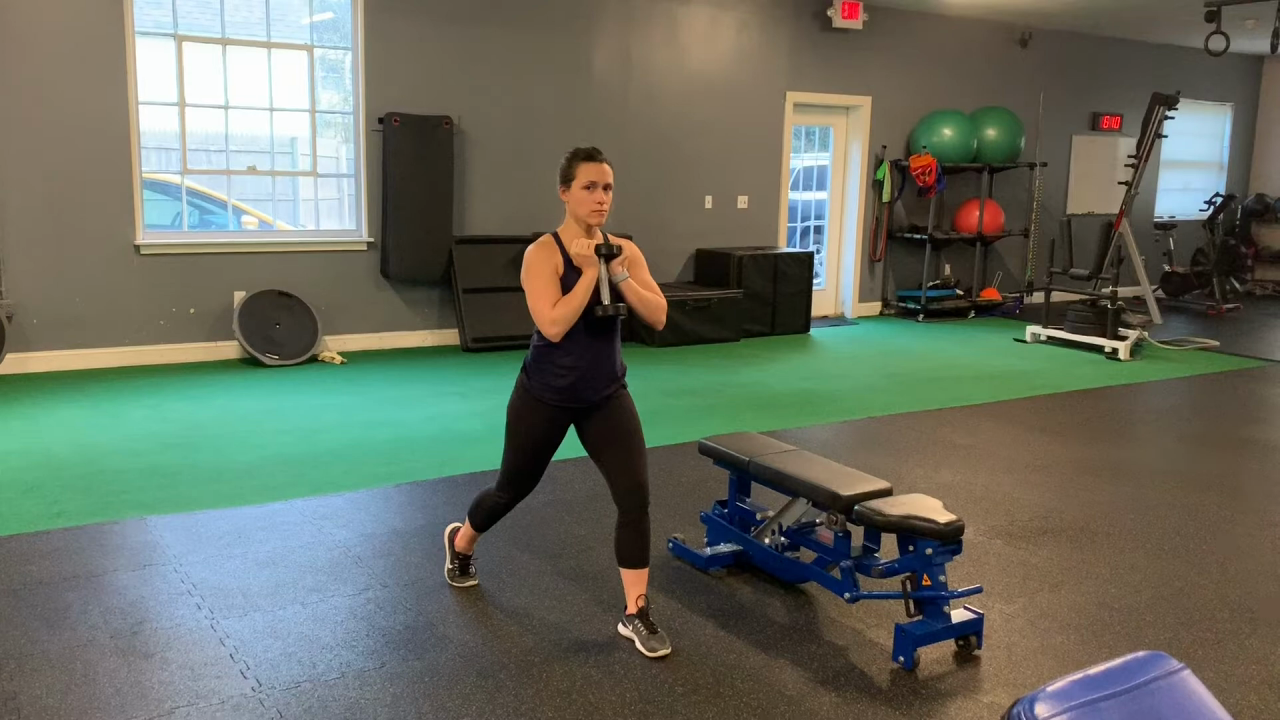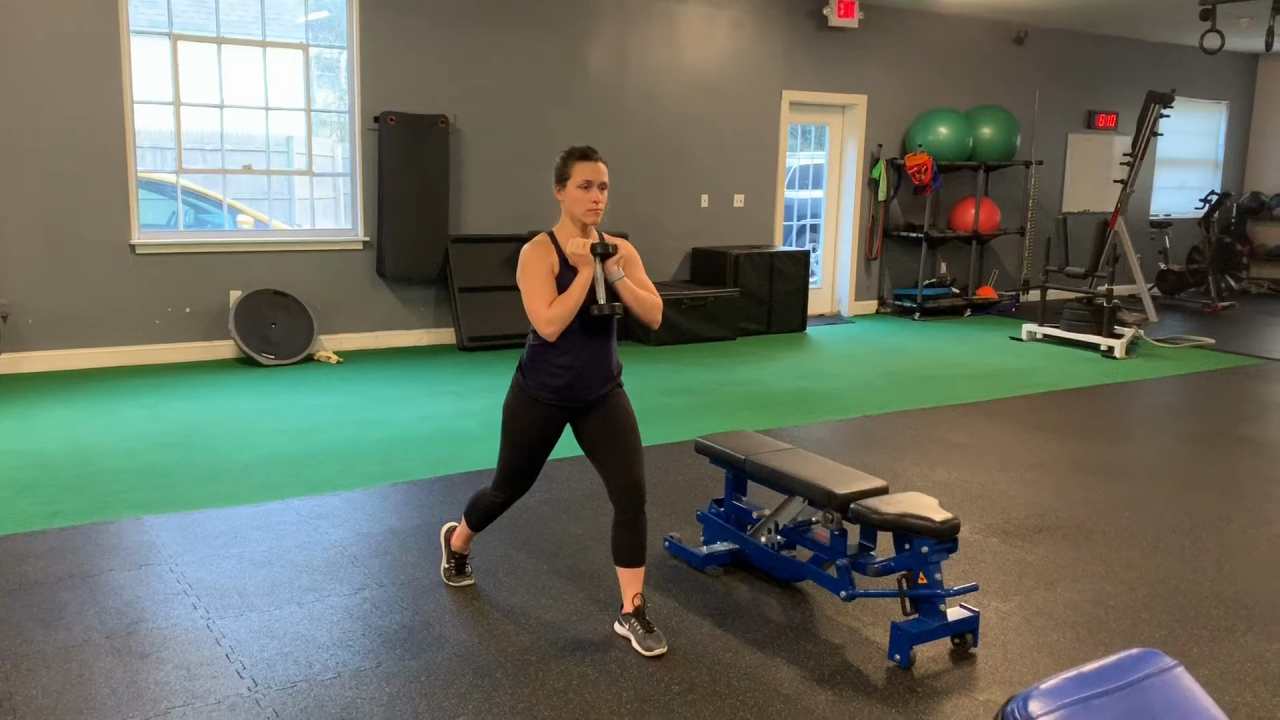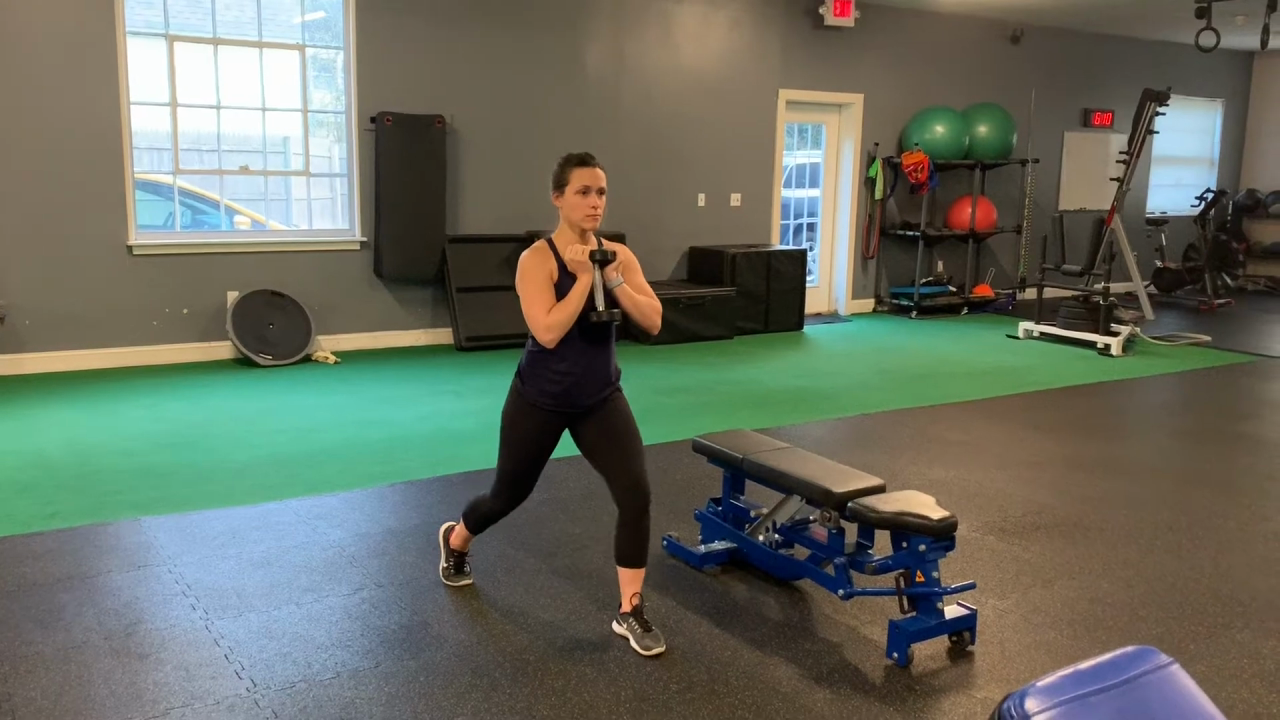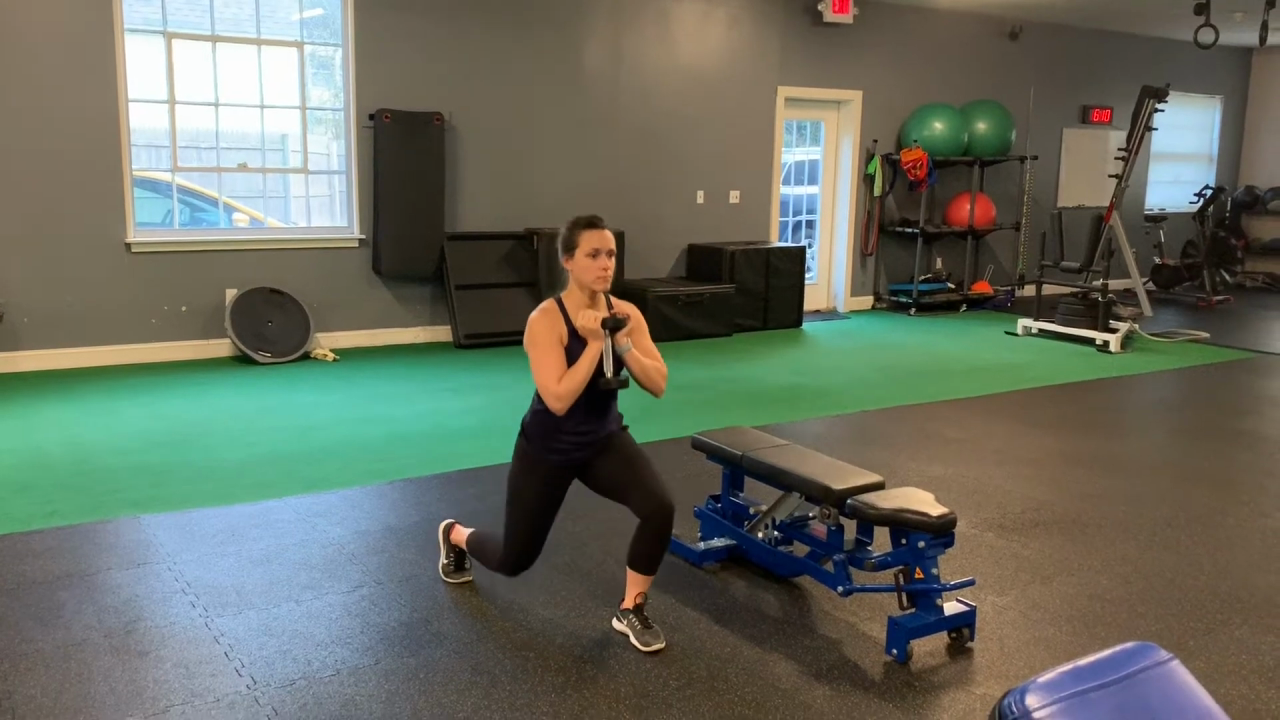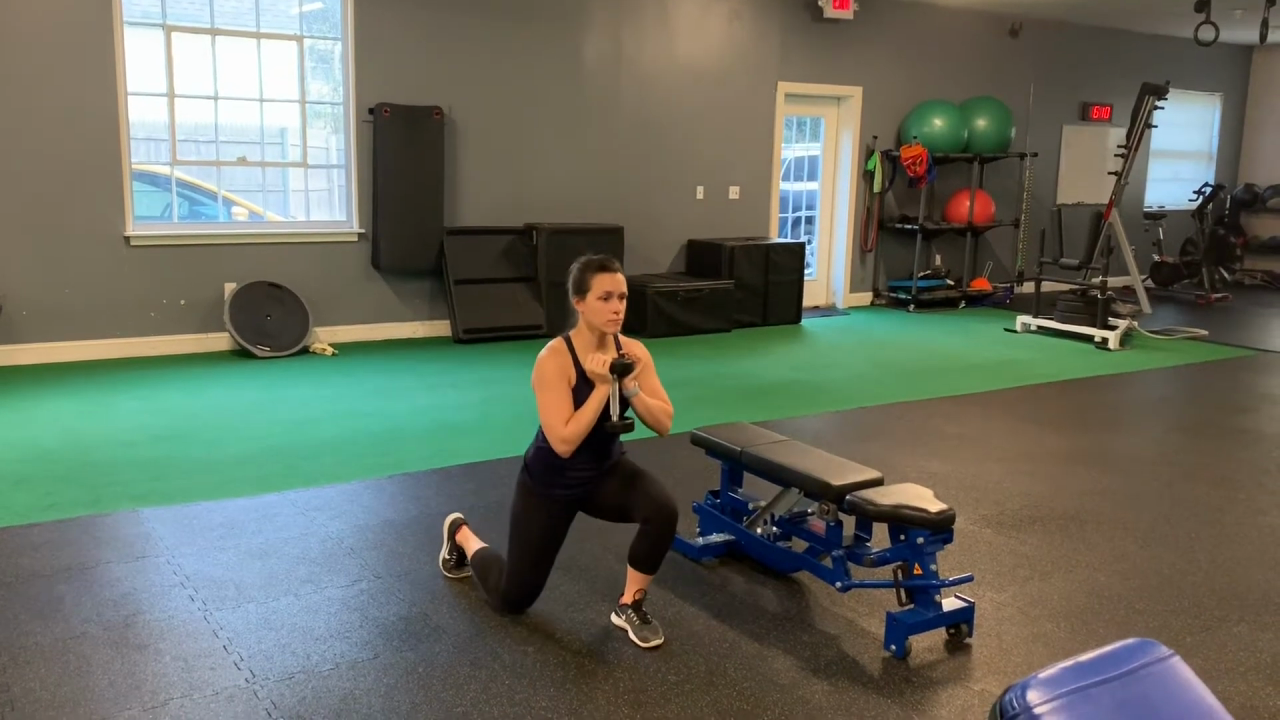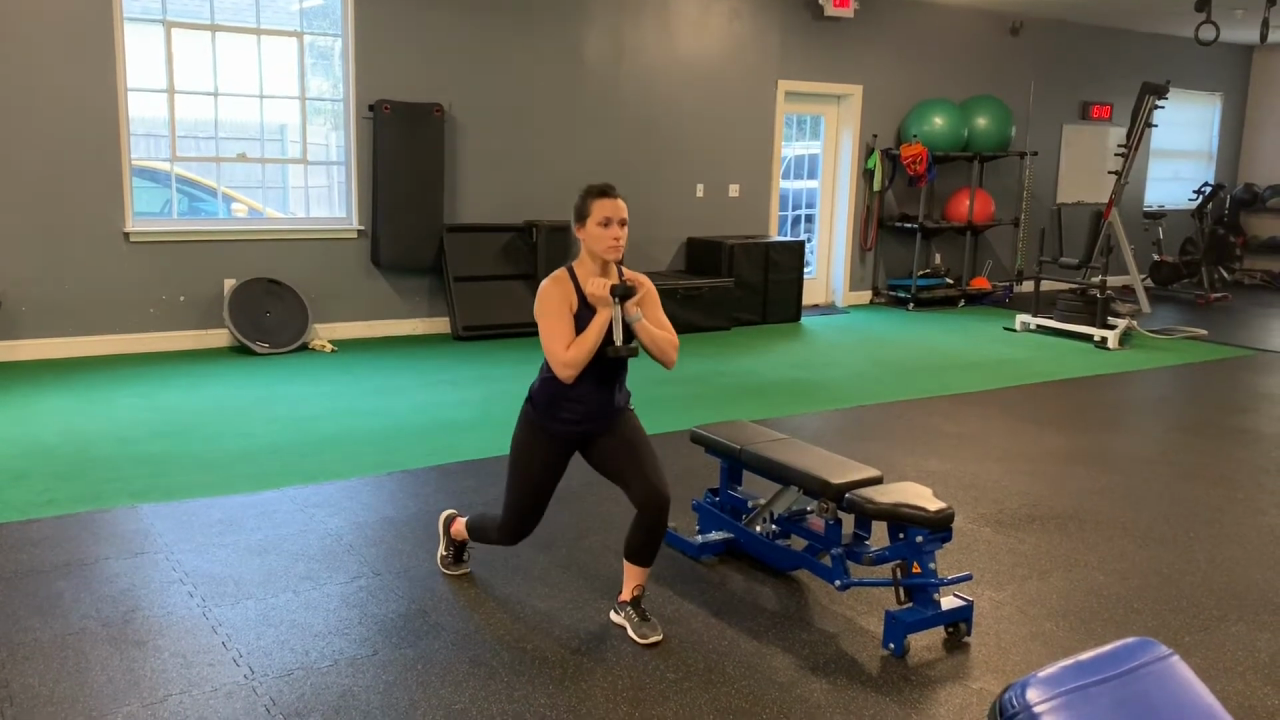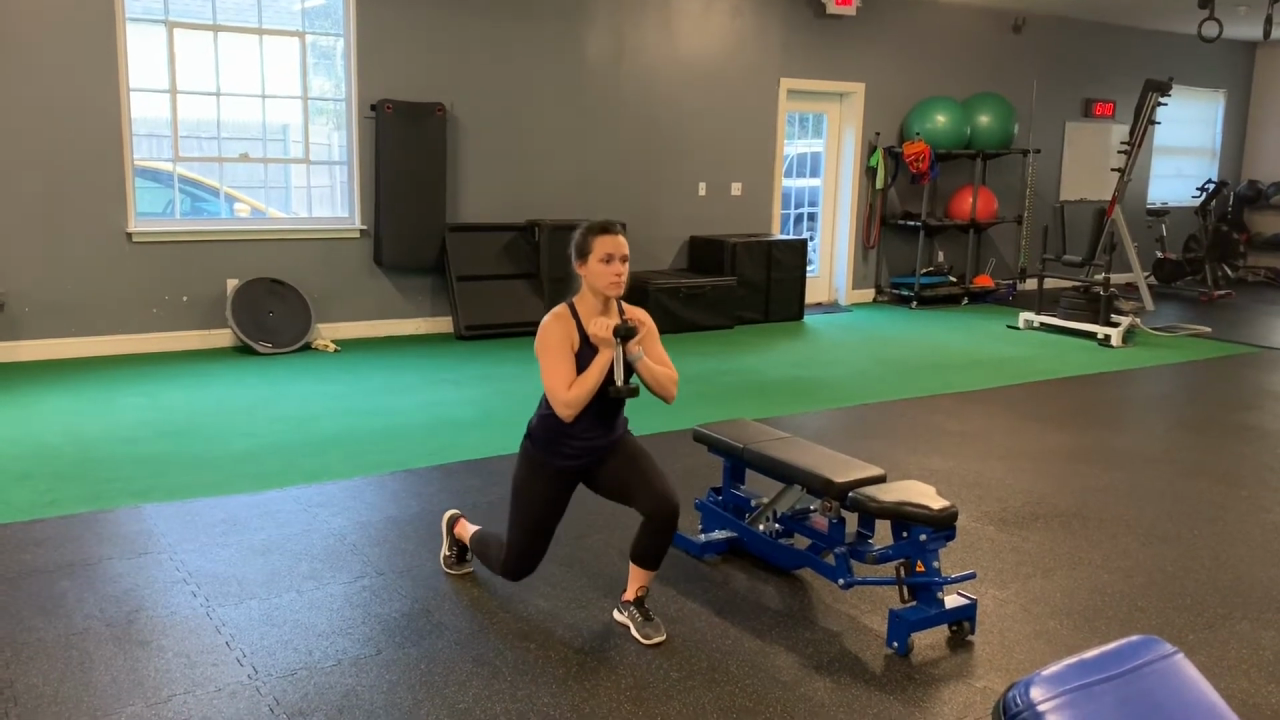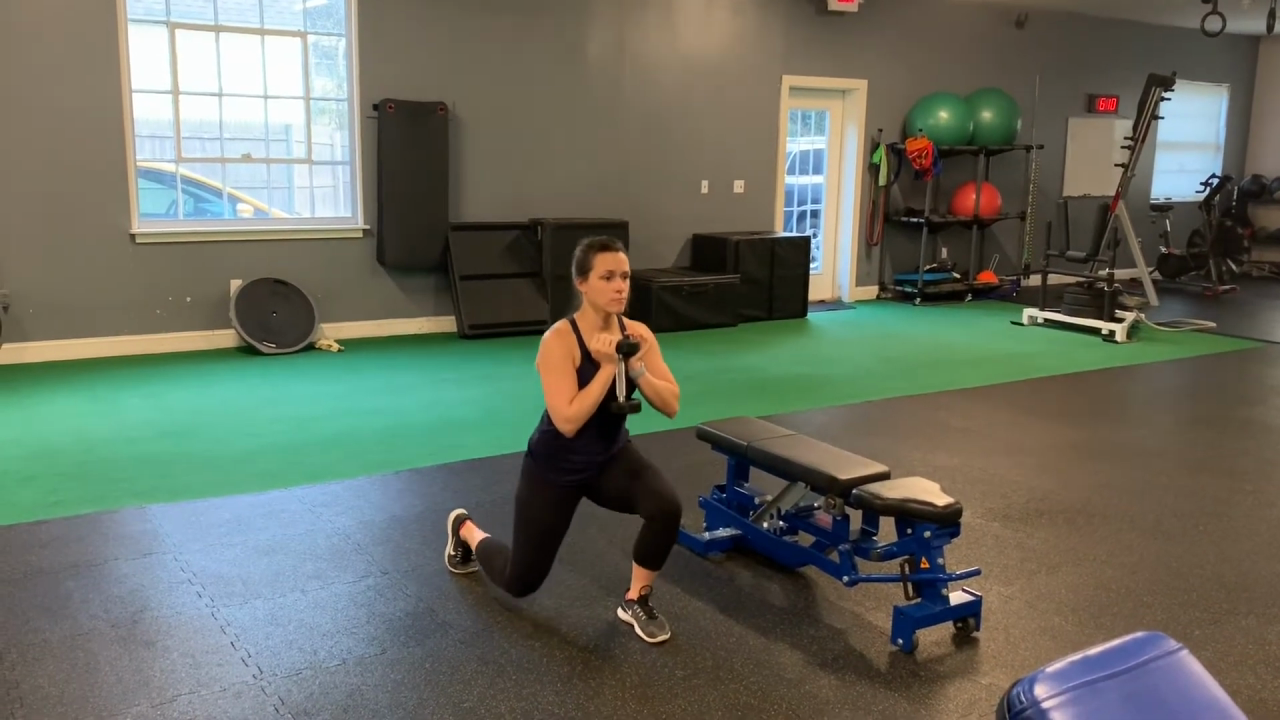
dt=0.4s
person 1, frame 1
left shoulder: (625, 250)
right shoulder: (543, 253)
left elbow: (658, 317)
right elbow: (553, 326)
left wrist: (619, 274)
right wrist: (589, 271)
left hip: (606, 394)
right hip: (546, 395)
left knee: (635, 494)
right knee: (514, 487)
left ankle: (636, 613)
right ankle: (460, 540)
person 1, frame 2
left shoulder: (620, 249)
right shoulder: (538, 252)
left elbow: (653, 316)
right elbow: (549, 325)
left wrist: (614, 273)
right wrist: (584, 271)
left hip: (602, 393)
right hip: (541, 394)
left knee: (632, 493)
right knee: (509, 488)
left ankle: (632, 612)
right ankle: (456, 541)
person 1, frame 3
left shoulder: (619, 254)
right shoulder: (537, 258)
left elbow: (653, 322)
right elbow: (547, 332)
left wrist: (613, 278)
right wrist: (584, 277)
left hip: (601, 398)
right hip: (540, 399)
left knee: (636, 494)
right knee: (508, 494)
left ankle: (630, 612)
right ankle: (455, 540)
person 1, frame 4
left shoulder: (627, 314)
right shoulder: (546, 319)
left elbow: (659, 383)
right elbow: (558, 399)
left wrist: (622, 345)
right wrist: (594, 343)
left hip: (604, 441)
right hip: (547, 449)
left knee: (659, 508)
right knee: (516, 558)
left ankle: (631, 609)
right ankle: (455, 536)
person 1, frame 5
left shoulder: (633, 352)
right shoulder: (554, 359)
left elbow: (664, 423)
right elbow: (563, 442)
left wrist: (630, 388)
right wrist: (603, 386)
left hip: (606, 471)
right hip: (550, 483)
left knee: (663, 511)
right knee: (515, 599)
left ankle: (630, 606)
right ankle: (461, 534)
person 1, frame 6
left shoulder: (638, 285)
right shoulder: (557, 288)
left elbow: (670, 356)
right elbow: (566, 367)
left wrist: (631, 313)
right wrist: (604, 312)
left hip: (610, 416)
right hip: (551, 421)
left knee: (656, 499)
right knee: (513, 528)
left ankle: (629, 601)
right ankle: (455, 527)
person 1, frame 7
left shoulder: (637, 319)
right shoulder: (558, 324)
left elbow: (669, 390)
right elbow: (566, 406)
left wrist: (634, 352)
right wrist: (606, 351)
left hip: (610, 444)
right hip: (552, 453)
left knee: (664, 506)
right knee: (516, 564)
left ankle: (632, 601)
right ankle: (459, 528)
person 1, frame 8
left shoulder: (638, 334)
right shoulder: (559, 341)
left elbow: (671, 404)
right elbow: (567, 421)
left wrist: (636, 368)
right wrist: (607, 366)
left hip: (611, 457)
right hip: (555, 467)
left knee: (666, 508)
right knee: (521, 582)
left ankle: (636, 601)
right ankle: (465, 528)
